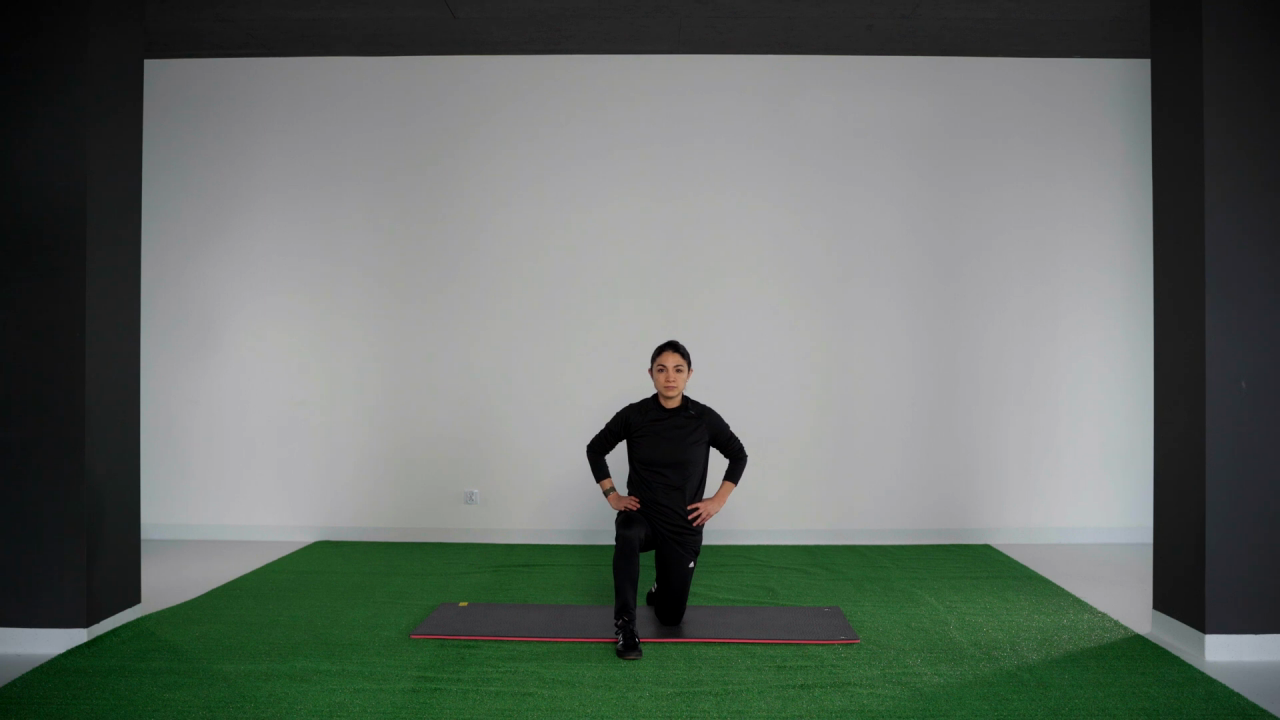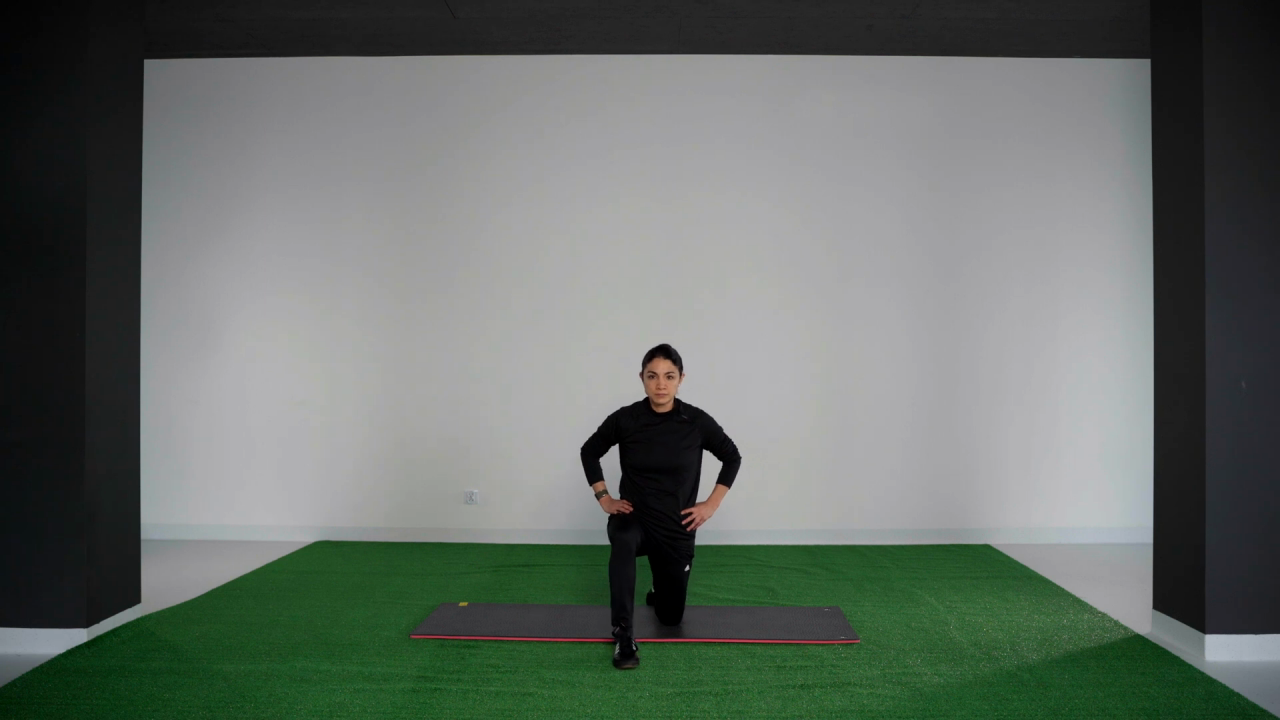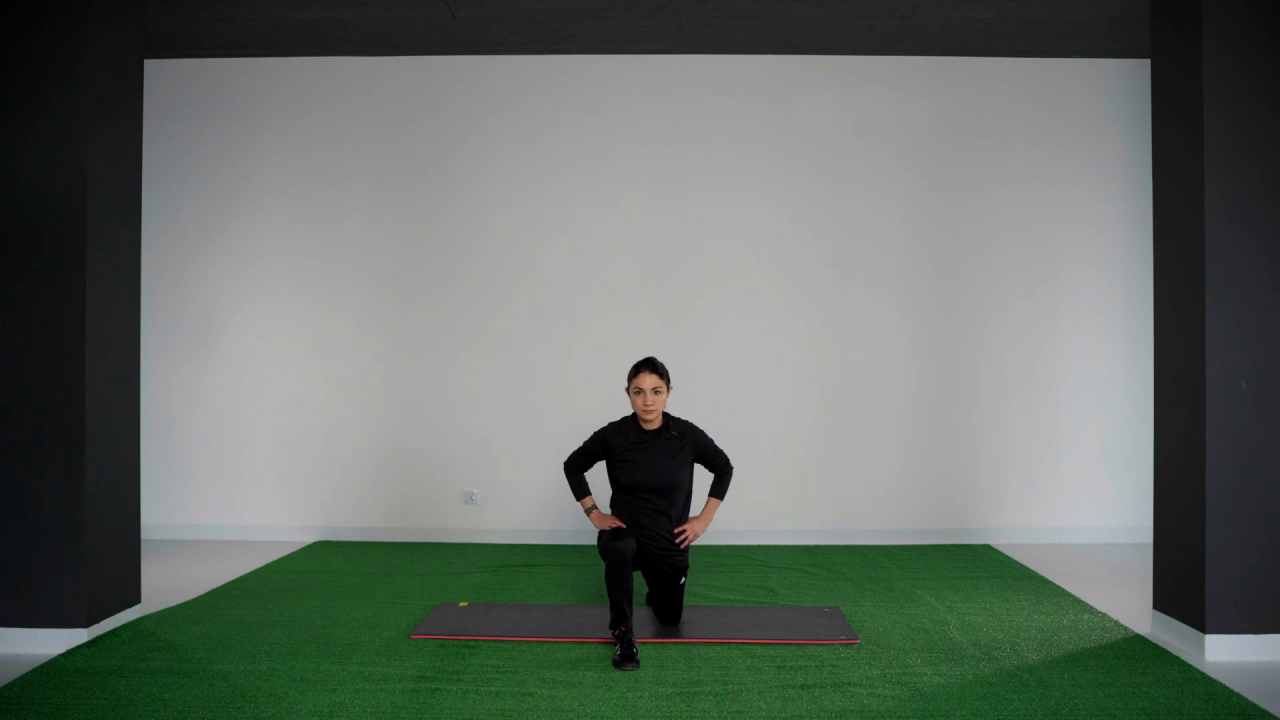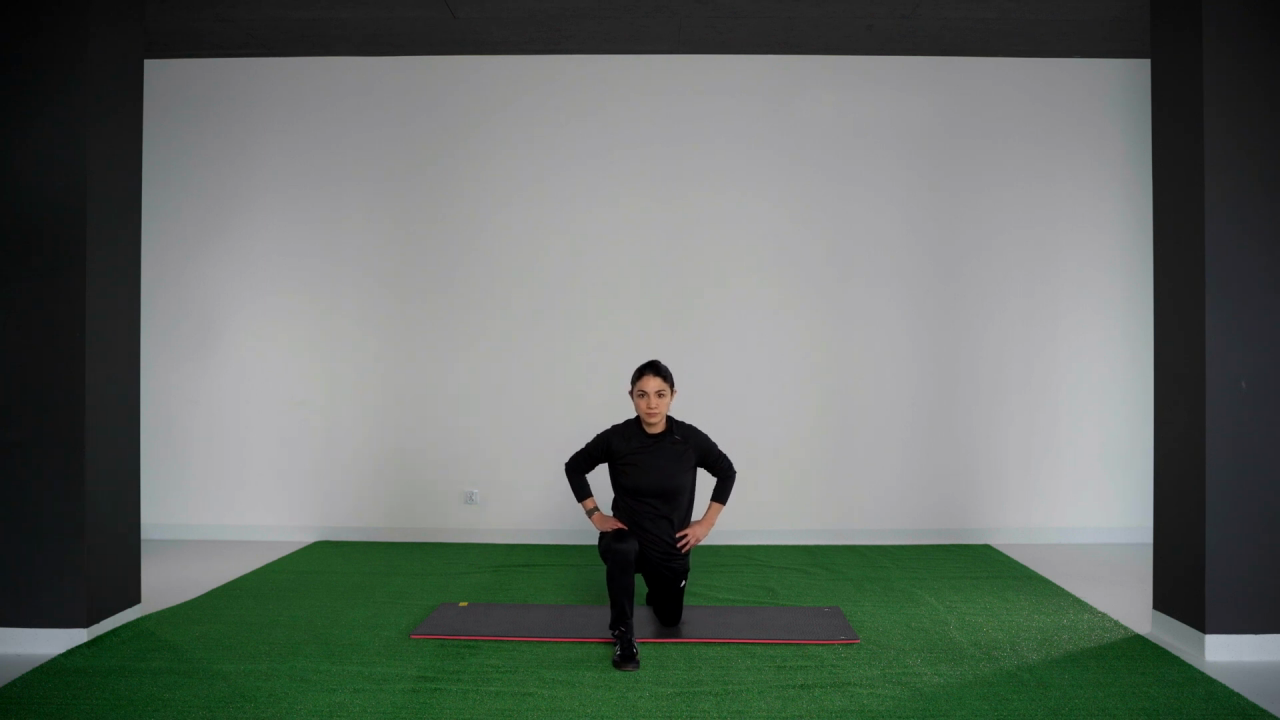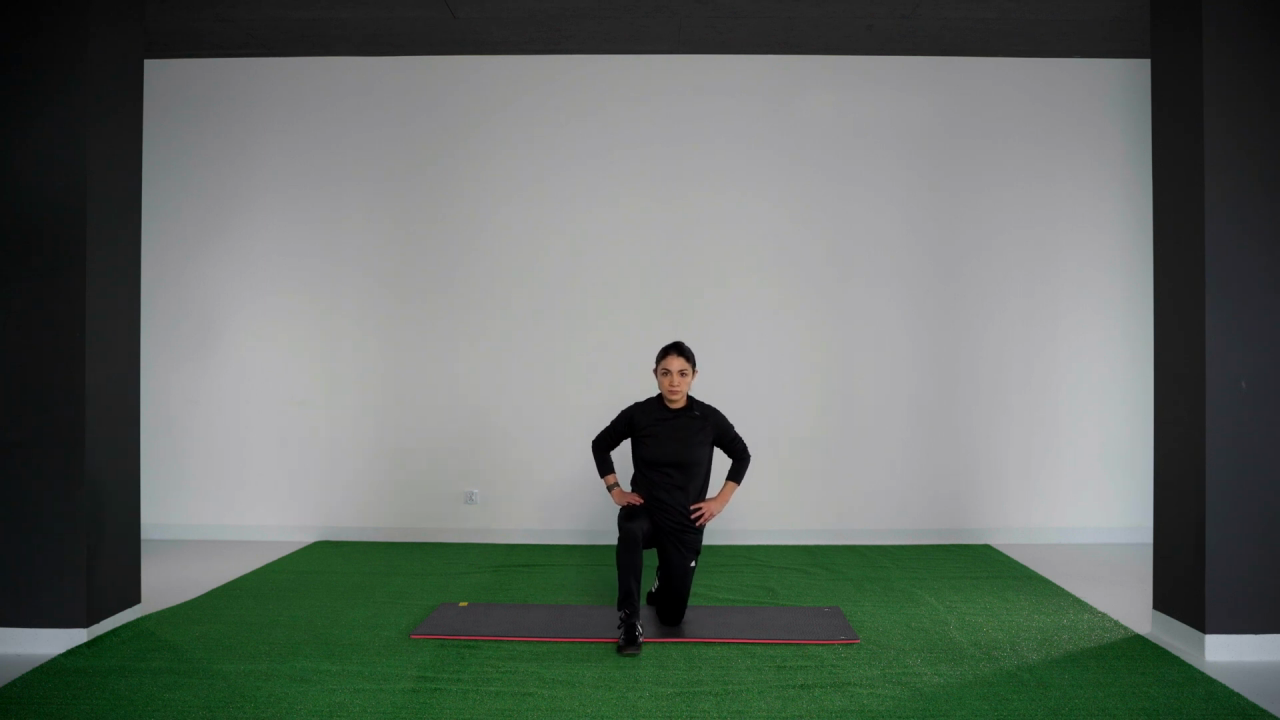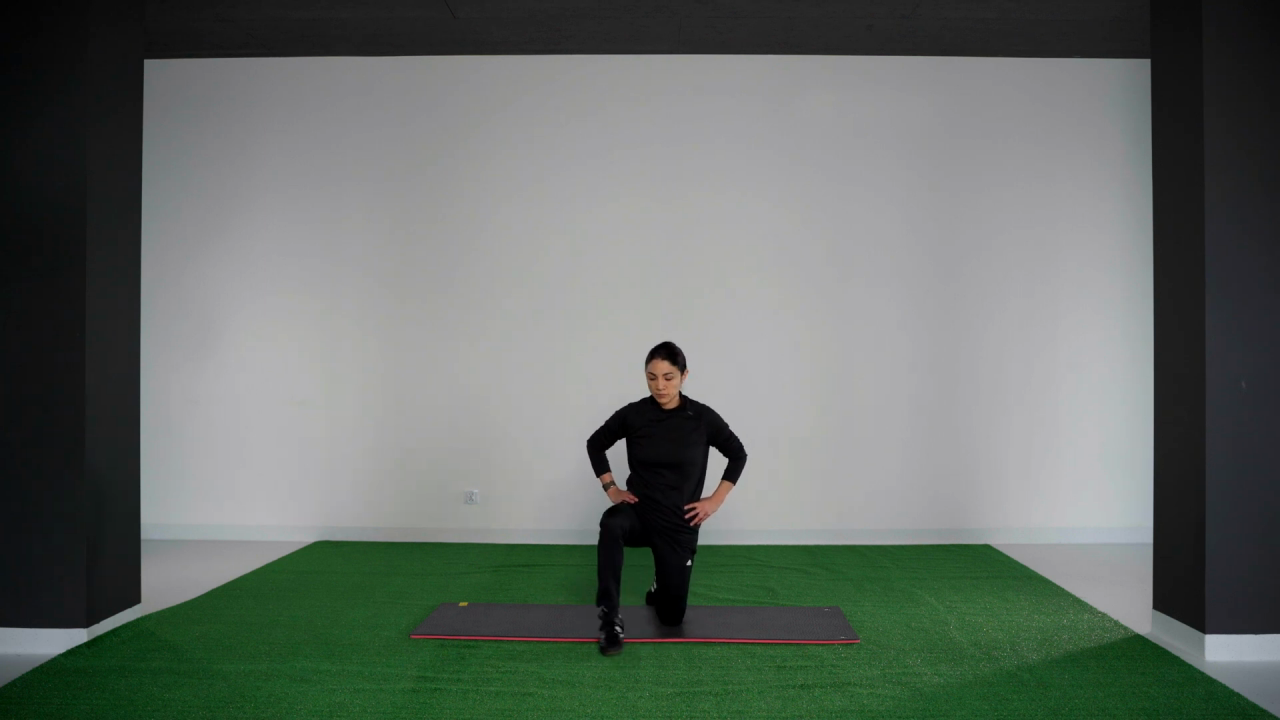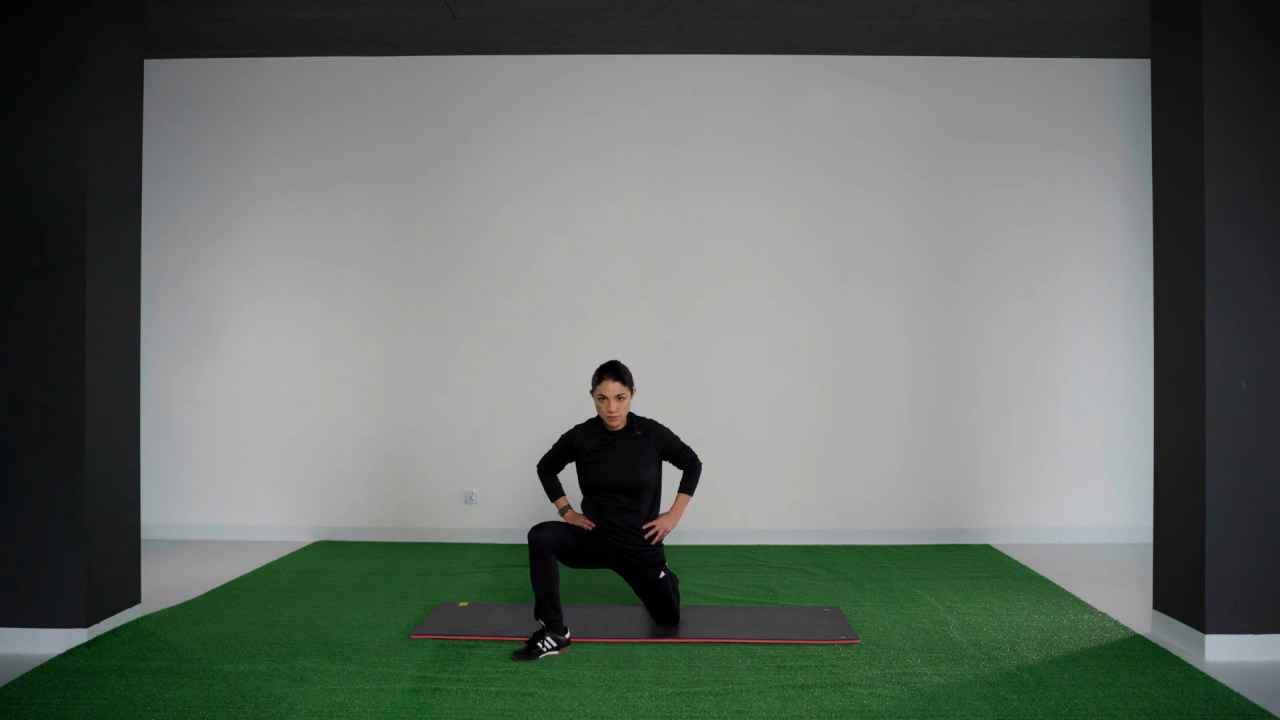
dt=0.7s
person 1, frame 1
left shoulder: (704, 418)
right shoulder: (633, 415)
left elbow: (738, 455)
right elbow: (595, 449)
left wrist: (719, 500)
right wrist: (611, 495)
left hip: (684, 524)
right hip: (640, 514)
left knee: (671, 615)
right knee: (628, 535)
left ankle: (660, 588)
right ankle: (625, 624)
person 1, frame 2
left shoulder: (697, 421)
right shoulder: (625, 419)
left elbow: (732, 456)
right elbow: (589, 452)
left wrist: (712, 504)
right wrist: (604, 498)
left hip: (676, 527)
right hip: (632, 518)
left knee: (670, 617)
right knee: (624, 539)
left ankle: (659, 590)
right ankle: (623, 633)
person 1, frame 3
left shoulder: (687, 435)
right shoulder: (613, 435)
left elbow: (724, 468)
right elbow: (573, 466)
left wrist: (705, 518)
right wrist: (594, 513)
left hip: (670, 541)
right hip: (624, 534)
left knee: (670, 618)
right knee: (620, 548)
left ankle: (656, 591)
right ankle: (623, 635)
person 1, frame 4
left shoulder: (691, 439)
right shoulder: (616, 438)
left elbow: (727, 472)
right elbow: (575, 468)
left wrist: (707, 523)
right wrist: (595, 515)
left hip: (671, 544)
right hip: (625, 536)
left knee: (669, 619)
right knee: (622, 549)
left ankle: (656, 591)
right ankle: (623, 634)
person 1, frame 5
left shoulder: (709, 418)
right shoulder: (639, 414)
left elbow: (741, 455)
right elbow: (600, 445)
left wrist: (721, 500)
right wrist: (615, 490)
left hip: (685, 522)
right hip: (643, 510)
left knee: (671, 615)
right knee: (631, 530)
left ankle: (662, 583)
right ankle: (629, 621)
person 1, frame 6
left shoulder: (702, 418)
right shoulder: (633, 414)
left elbow: (736, 455)
right elbow: (596, 443)
left wrist: (714, 499)
right wrist: (611, 488)
left hip: (678, 521)
right hip: (639, 508)
left knee: (671, 616)
right knee: (613, 523)
left ankle: (662, 584)
right ankle: (610, 621)
person 1, frame 7
left shoulder: (652, 434)
right shoulder: (580, 437)
left elbow: (692, 465)
right elbow: (546, 468)
left wrist: (674, 515)
right wrist: (566, 511)
left hip: (640, 541)
right hip: (595, 537)
left knee: (668, 618)
right knee: (540, 536)
left ankle: (663, 578)
right ankle: (554, 633)
